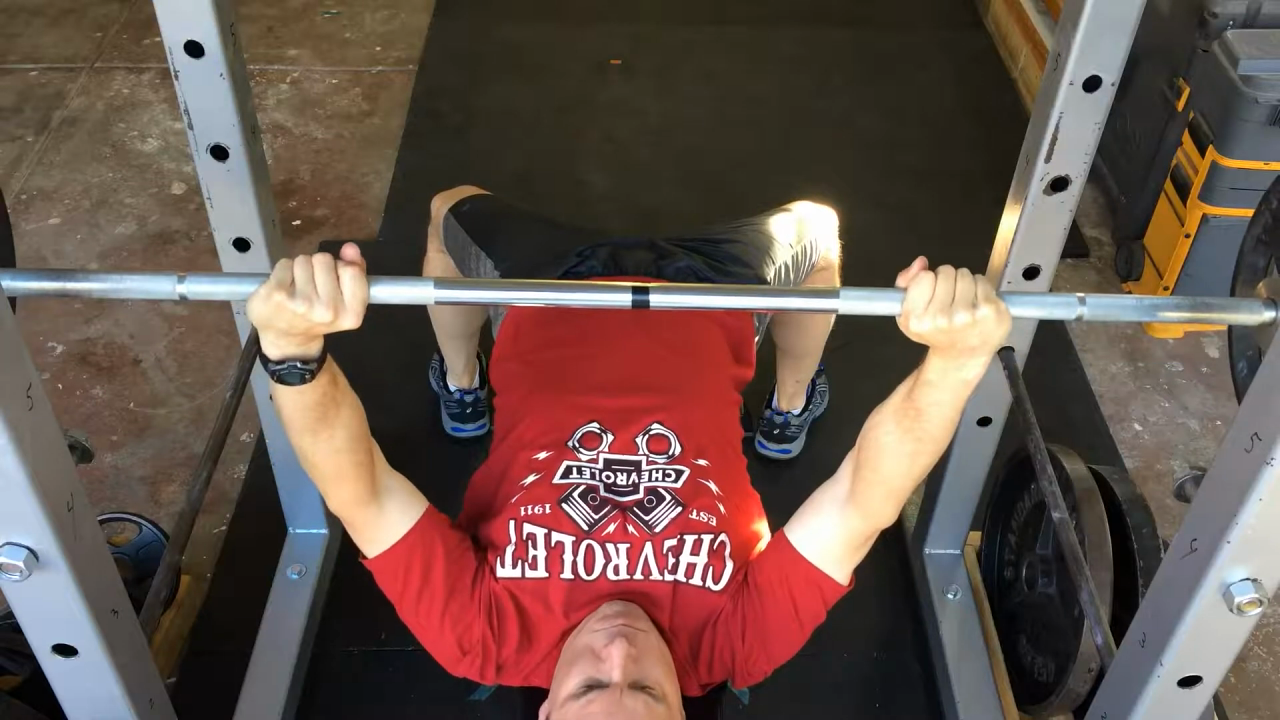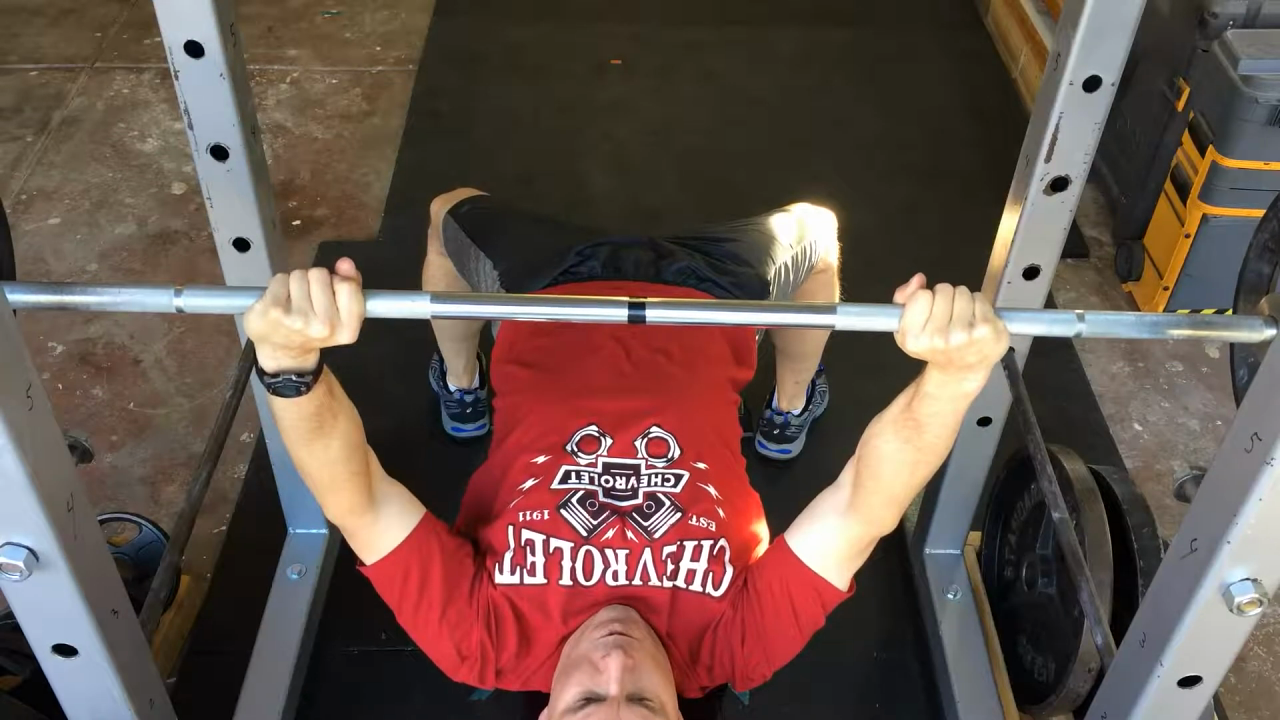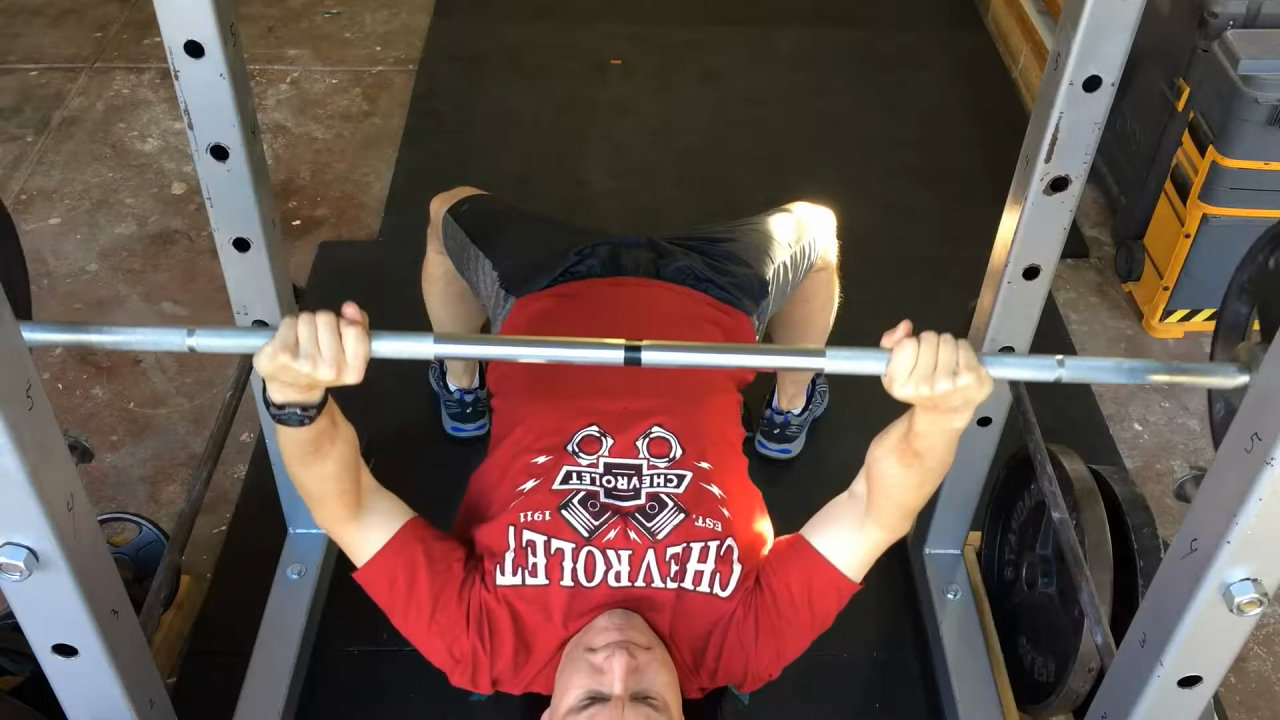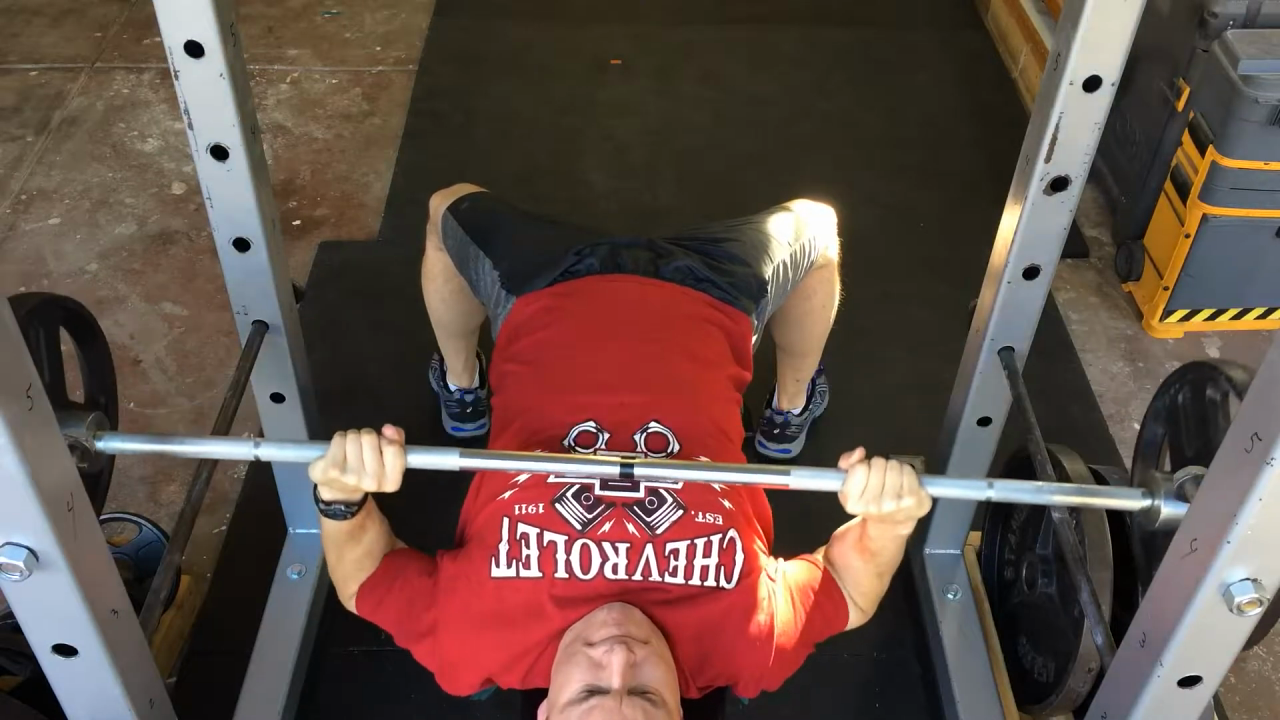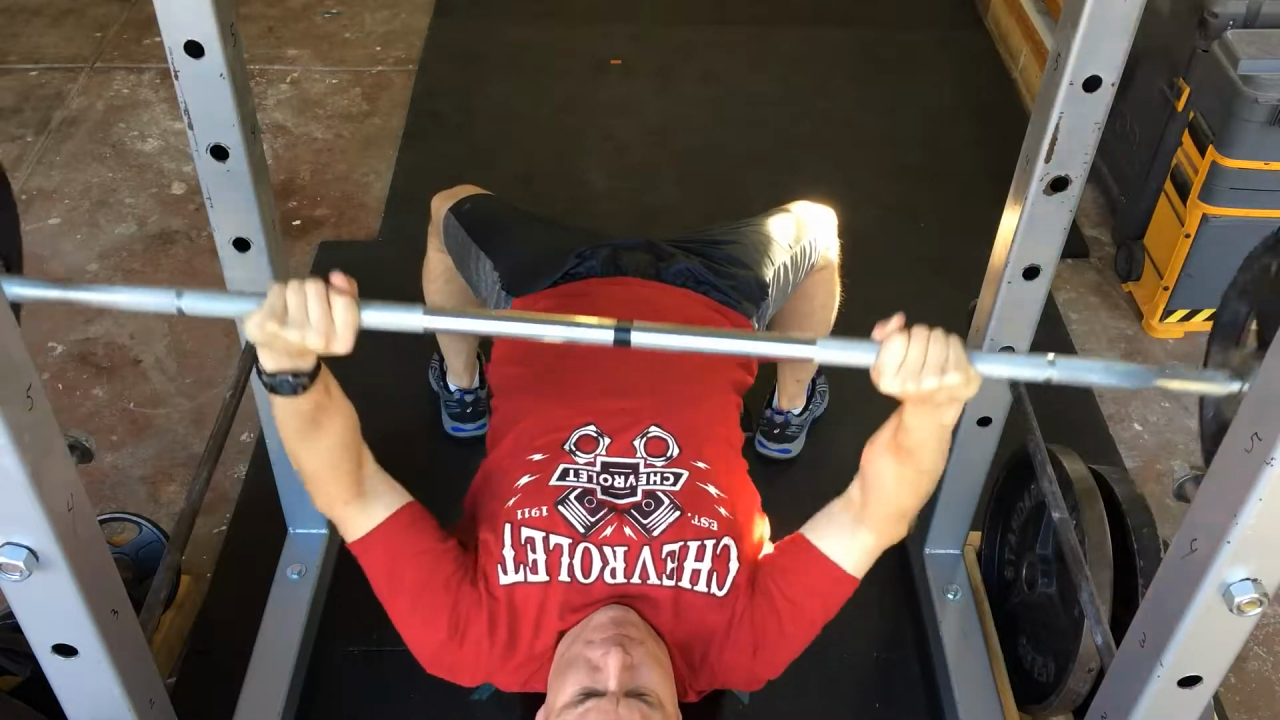
dt=1s
person 1, frame 1
left shoulder: (481, 633)
right shoulder: (737, 637)
left elbow: (360, 492)
right elbow: (866, 498)
left wrist: (292, 346)
right wrist: (957, 355)
left knee: (456, 210)
right knee: (814, 225)
person 1, frame 2
left shoulder: (483, 639)
right shoulder: (736, 640)
left elbow: (358, 499)
right elbow: (867, 503)
left wrist: (289, 360)
right wrist: (956, 370)
left knee: (455, 213)
right knee: (813, 228)
person 1, frame 3
left shoulder: (483, 643)
right shoulder: (742, 641)
left elbow: (349, 507)
right elbow: (876, 511)
left wrist: (297, 394)
right wrist: (942, 408)
left knee: (453, 211)
right knee: (811, 224)
person 1, frame 4
left shoulder: (471, 638)
right shoulder: (745, 642)
left elbow: (362, 580)
right elbow: (854, 587)
left wrist: (341, 497)
right wrist: (888, 521)
left knee: (455, 207)
right knee: (812, 222)
person 1, frame 5
left shoulder: (472, 641)
right shoulder: (739, 642)
left elbow: (350, 491)
right elbow: (873, 516)
left wrist: (291, 365)
right wrist: (934, 404)
left knee: (455, 207)
right knee: (812, 223)
